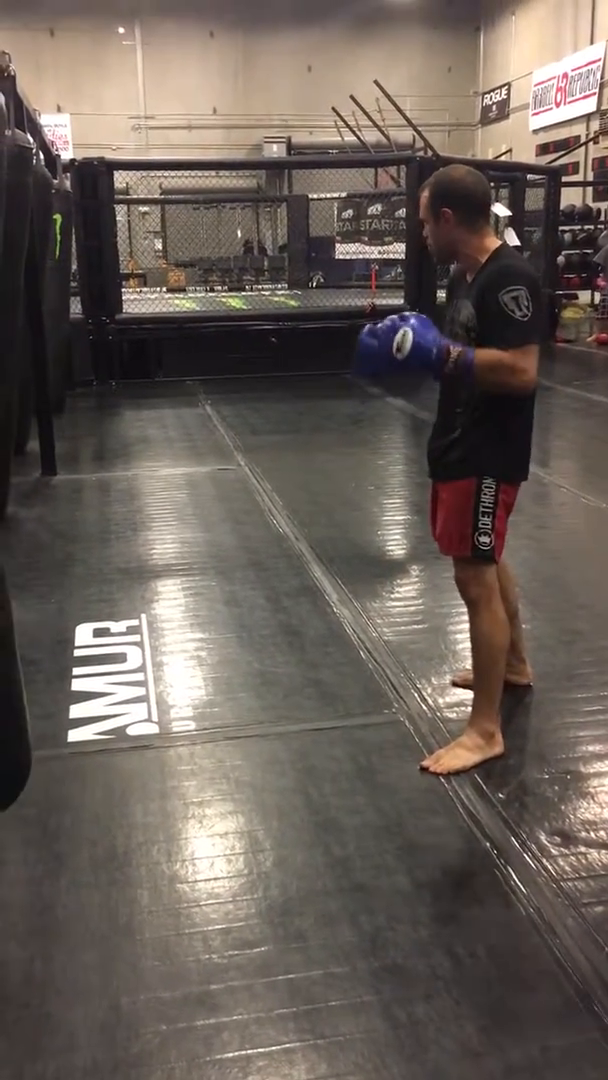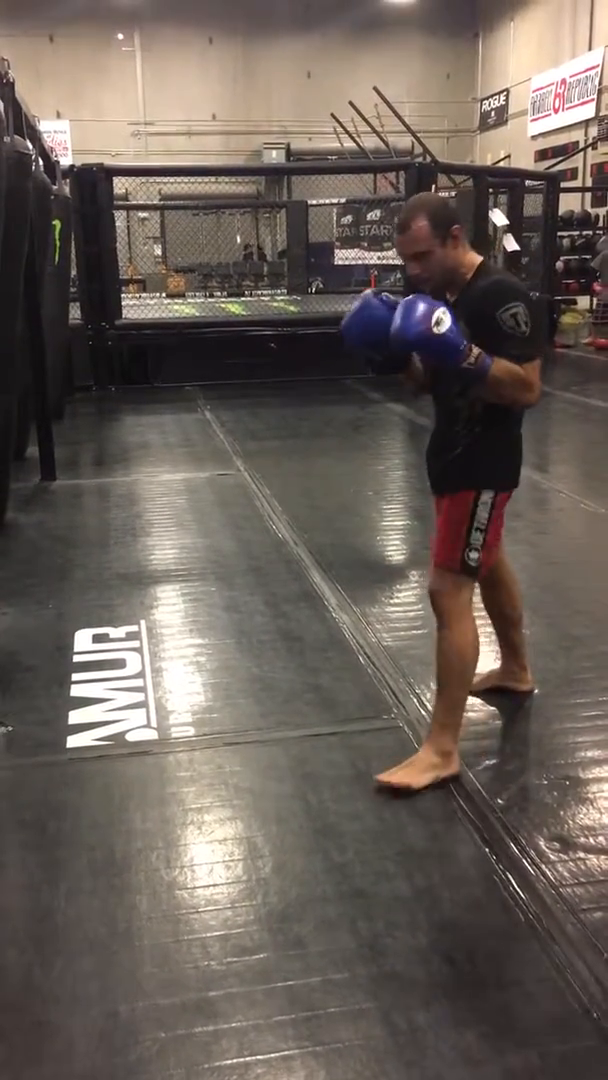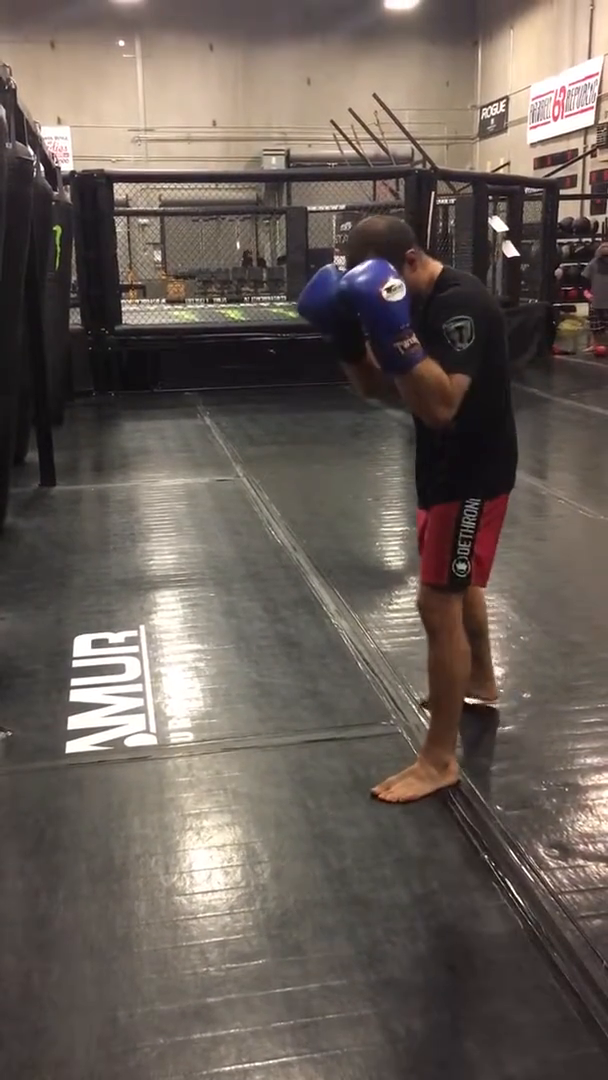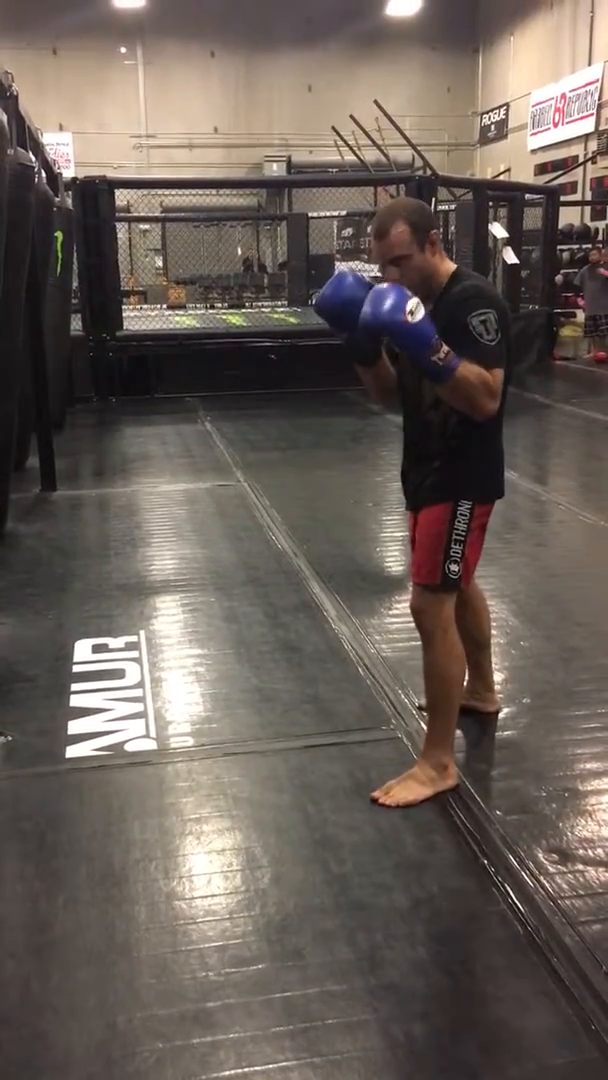
dt=0.5s
person 1, frame 1
left shoulder: (511, 279)
right shoulder: (464, 274)
left elbow: (520, 371)
left wrist: (436, 353)
right wrist: (413, 346)
left hip: (488, 454)
right hip: (458, 443)
left knee: (475, 578)
right knee: (484, 560)
left ankle: (485, 730)
right ankle: (513, 663)
person 1, frame 2
left shoulder: (501, 296)
right shoulder: (435, 293)
left elbow: (526, 389)
left wrist: (461, 352)
right wrist: (397, 350)
left hip: (483, 462)
right hip: (453, 453)
left knee: (447, 590)
right knee: (487, 561)
left ankle: (442, 746)
right ankle: (515, 669)
person 1, frame 3
left shoulder: (460, 304)
right shoulder: (416, 301)
left elbow: (440, 405)
right elbow: (375, 385)
left wrist: (397, 331)
right wrist: (346, 332)
left hip: (474, 474)
right hip: (447, 466)
left knee: (439, 602)
right knee: (457, 584)
left ankle: (439, 759)
right ankle: (480, 679)
person 1, frame 4
left shoulder: (474, 303)
right shoulder: (413, 299)
left elbow: (485, 400)
right elbow: (388, 392)
left wrist: (428, 346)
right wrist: (362, 339)
left hip: (461, 478)
right hip: (430, 470)
left knee: (431, 605)
right knee: (458, 585)
left ankle: (438, 763)
right ankle: (481, 689)
